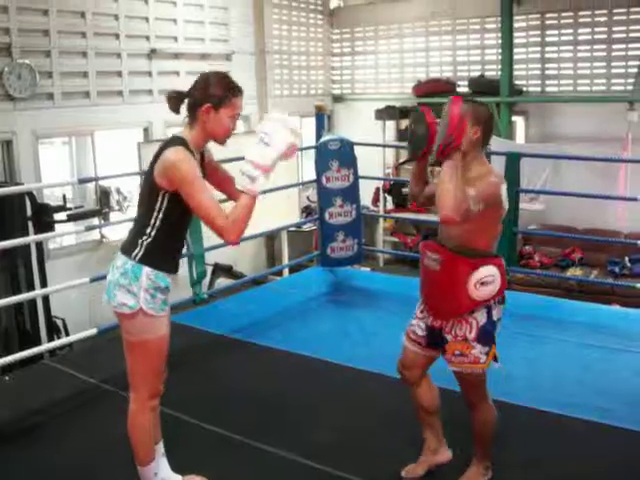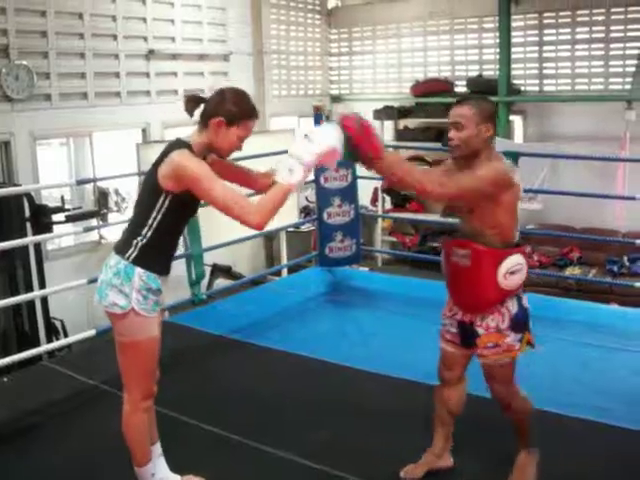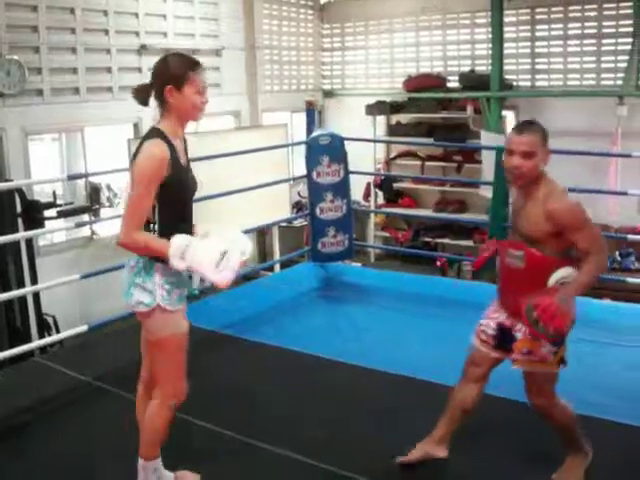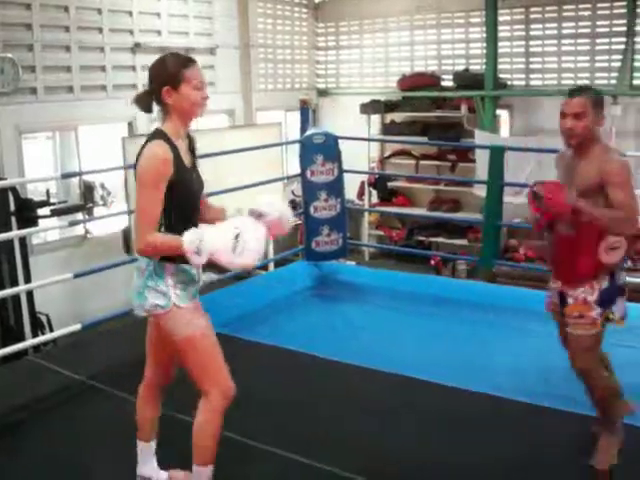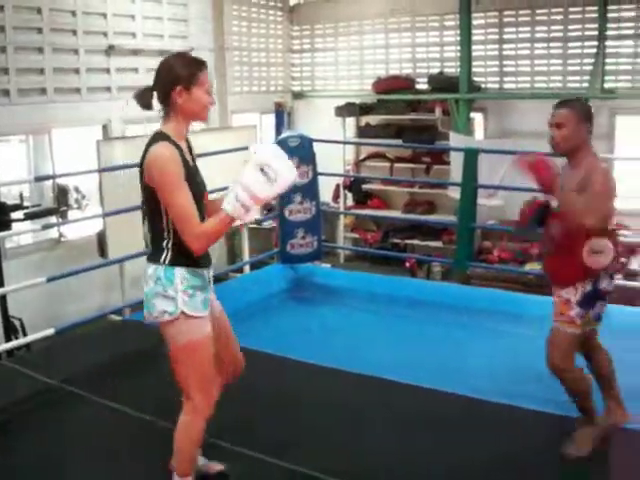
dt=0.3s
person 1, frame 1
left shoulder: (196, 154)
right shoulder: (178, 160)
left elbow: (235, 192)
right elbow: (230, 231)
left wrist: (265, 161)
right wrist: (256, 170)
left hip: (150, 278)
right hip: (141, 279)
left knee: (153, 388)
right knee: (145, 394)
person 1, frame 2
left shoulder: (201, 158)
right shoulder: (184, 163)
left elbow: (260, 183)
right elbow: (254, 217)
left wrist: (302, 161)
right wrist: (298, 167)
left hip: (144, 278)
right hip: (132, 282)
left knee: (147, 388)
right knee: (139, 394)
person 1, frame 3
left shoulder: (176, 143)
right shoulder: (154, 151)
right elbow: (128, 236)
left wrist: (210, 247)
right wrist: (187, 251)
left hip: (168, 277)
right hip: (156, 279)
left knee: (153, 382)
right knee: (171, 391)
person 1, frame 4
left shoulder: (185, 143)
right shoulder: (157, 152)
left elbow: (200, 212)
right elbow: (146, 242)
left wrist: (254, 216)
right wrist: (208, 243)
left hip: (176, 278)
right hip: (164, 281)
left knee: (157, 379)
right knee: (219, 391)
person 1, frame 5
left shoulder: (181, 144)
right shoulder: (162, 155)
left elbow: (206, 210)
right elbow: (197, 239)
left wrist: (252, 186)
right wrist: (247, 195)
left hip: (194, 280)
right hip: (175, 284)
left knee: (231, 366)
right knee: (200, 401)
person 2, frame 1
left shoulder: (488, 182)
right shoulder: (462, 174)
left elbow: (451, 215)
right elbow: (419, 195)
left wrist: (451, 156)
right wrist: (421, 158)
left hip: (472, 304)
right hip: (437, 297)
left knee: (473, 392)
right knee: (411, 369)
right ankle: (435, 447)
person 2, frame 2
left shoulder: (495, 173)
right shoulder: (459, 167)
left elbow: (436, 190)
right elbow: (416, 182)
left wrist: (375, 150)
right wrist: (371, 156)
left hip: (496, 296)
right hip: (462, 294)
left knee: (502, 389)
right knee: (448, 374)
person 2, frame 3
left shoulder: (559, 205)
right shoulder: (520, 191)
left elbow: (598, 255)
left wrist: (565, 298)
right wrist: (499, 248)
left hip: (540, 310)
right hip: (509, 302)
left knee: (541, 398)
right knee: (473, 371)
right ankle: (436, 442)
person 2, frame 4
right shoulder: (564, 158)
left wrist: (573, 203)
right wrist: (545, 205)
left hip: (596, 276)
right hip: (565, 270)
left knee: (585, 361)
right knee: (574, 343)
person 2, frame 5
left shoulder: (596, 172)
right shoulder: (568, 169)
left elbow: (591, 218)
left wrist: (552, 183)
right wrist: (543, 211)
left hip: (587, 277)
right hip: (568, 274)
left knee: (559, 358)
right knee: (586, 343)
left ankle: (590, 422)
right ankle: (614, 409)
